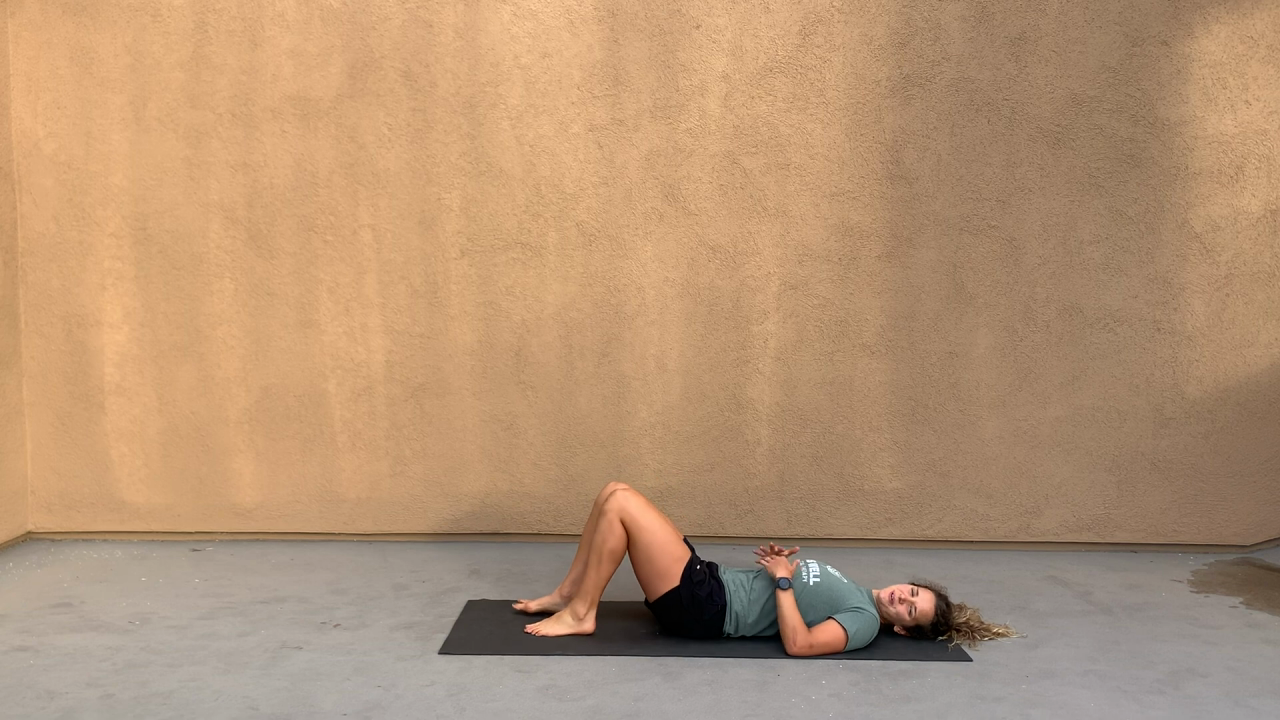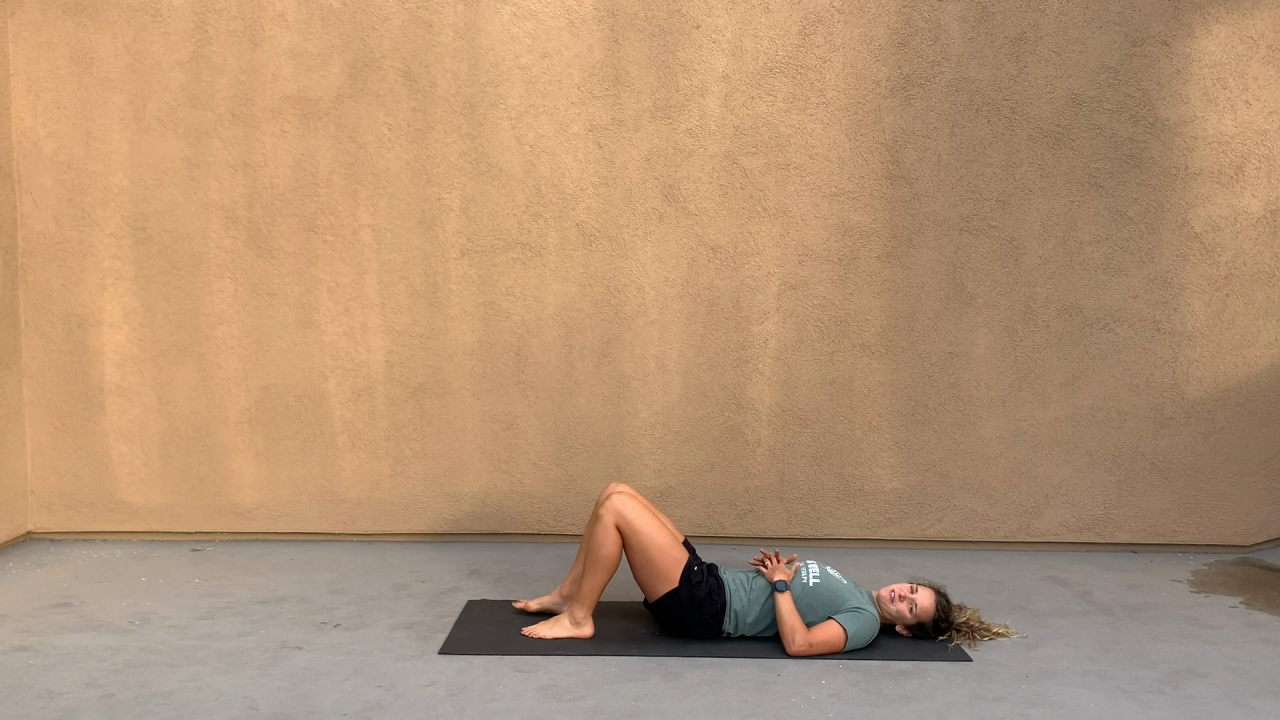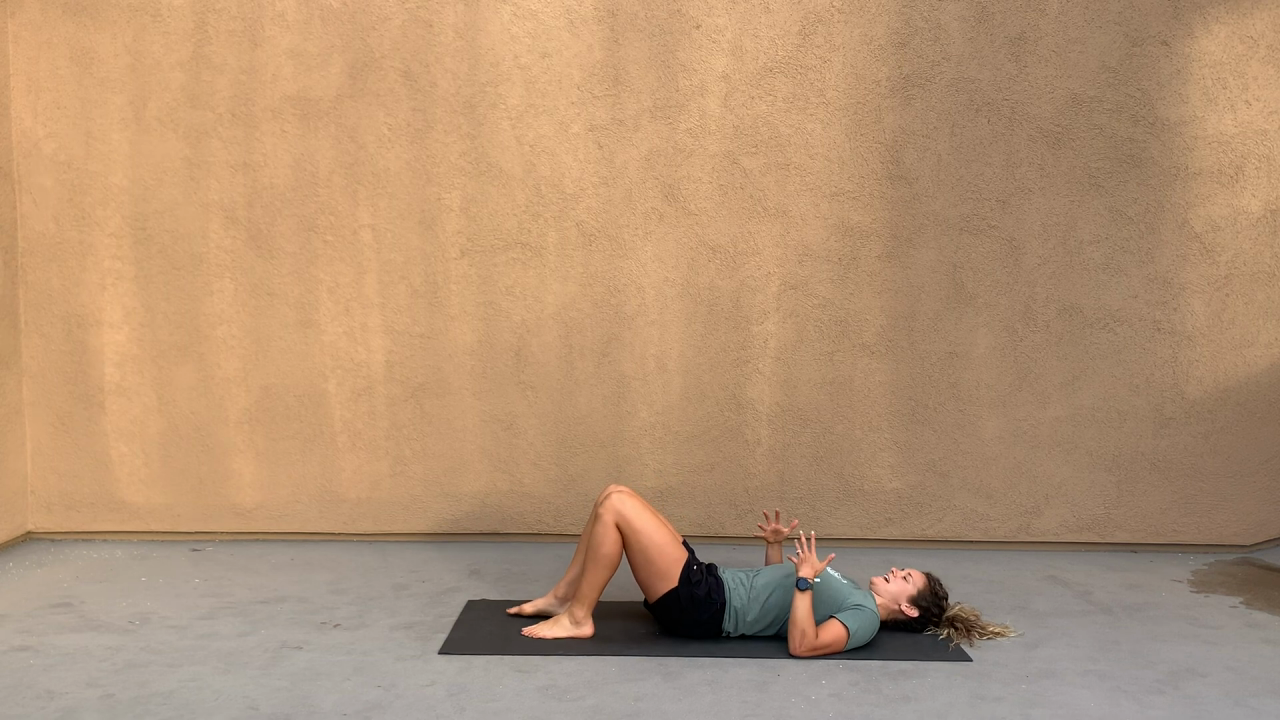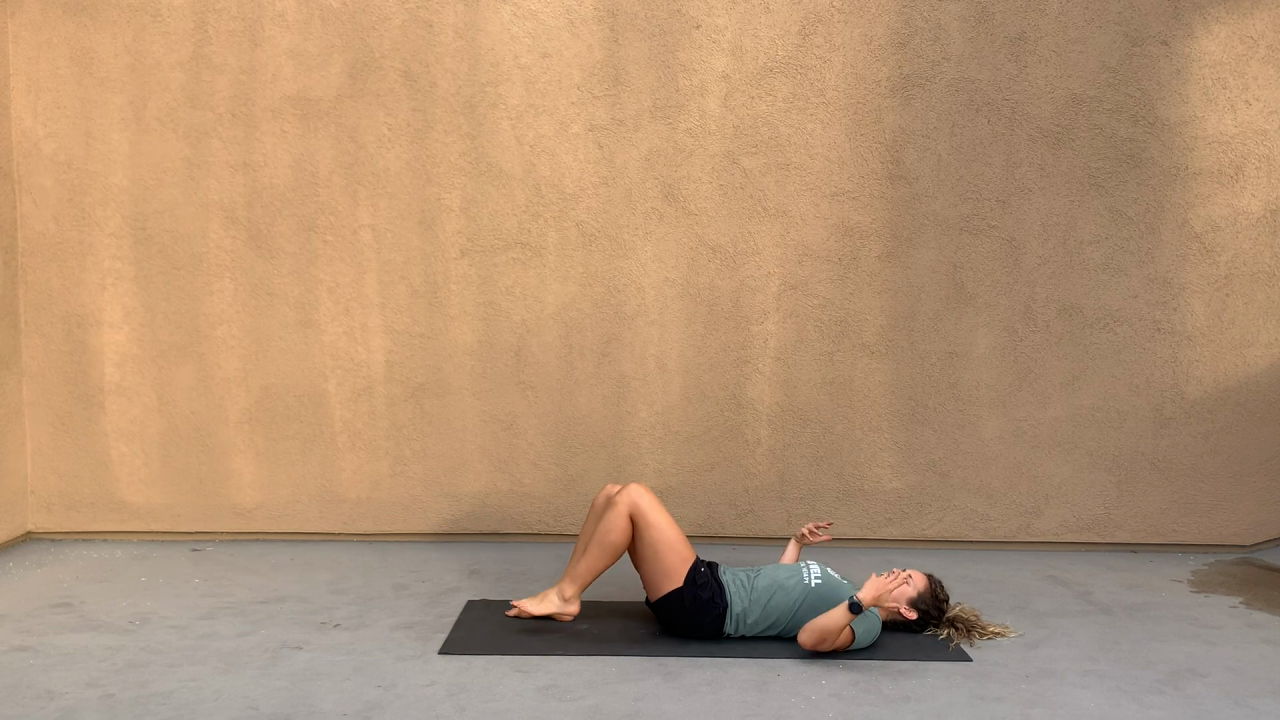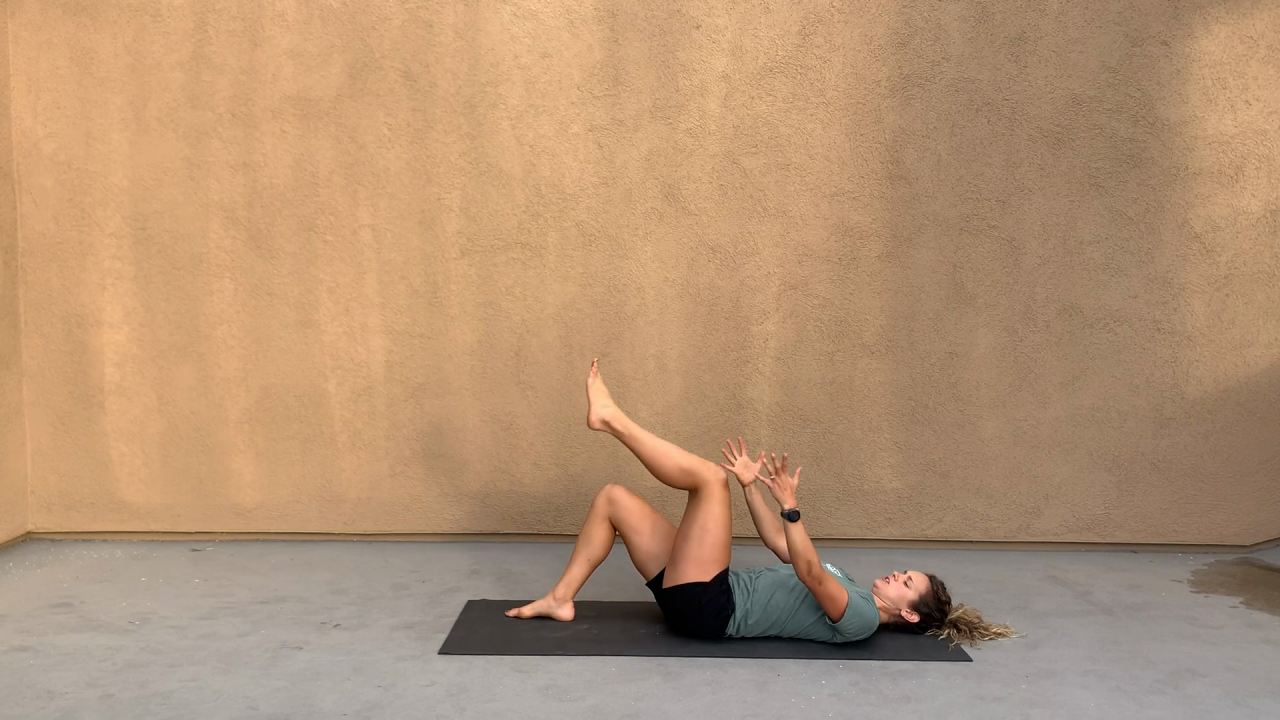
dt=0.7s
person 1, frame 1
left shoulder: (864, 622)
right shoulder: (855, 594)
left elbow: (797, 644)
left wrist: (784, 579)
right wrist: (781, 564)
left hip: (700, 608)
right hip: (708, 582)
left knee: (620, 503)
right knee: (616, 492)
left ankle: (581, 614)
right ankle: (567, 593)
person 1, frame 2
left shoulder: (865, 623)
right shoulder: (855, 595)
left elbow: (798, 643)
left wrist: (781, 583)
right wrist: (774, 567)
left hip: (700, 609)
right hip: (708, 581)
left knee: (617, 507)
right knee: (617, 492)
left ankle: (578, 619)
right ankle: (566, 595)
person 1, frame 3
left shoulder: (865, 619)
right shoulder: (851, 593)
left elbow: (801, 645)
left wrist: (806, 580)
right wrist: (777, 545)
left hip: (701, 608)
right hip: (708, 584)
left knee: (615, 508)
right knee: (614, 495)
left ankle: (578, 619)
right ankle: (562, 597)
person 1, frame 4
left shoulder: (865, 624)
right shoulder: (851, 596)
left elbow: (809, 637)
left wrist: (858, 602)
right wrist: (798, 541)
left hip: (701, 607)
right hip: (710, 583)
left knee: (633, 497)
right knee: (613, 494)
left ankle: (566, 596)
right ankle: (563, 591)
person 1, frame 5
left shoulder: (859, 618)
right shoulder: (846, 588)
left elbow: (808, 570)
right elbow: (787, 552)
left wrist: (789, 508)
right wrist: (750, 486)
left hip: (706, 608)
right hip: (696, 596)
left knee: (709, 477)
right knee: (612, 497)
left ankle: (611, 418)
right ankle: (560, 601)
